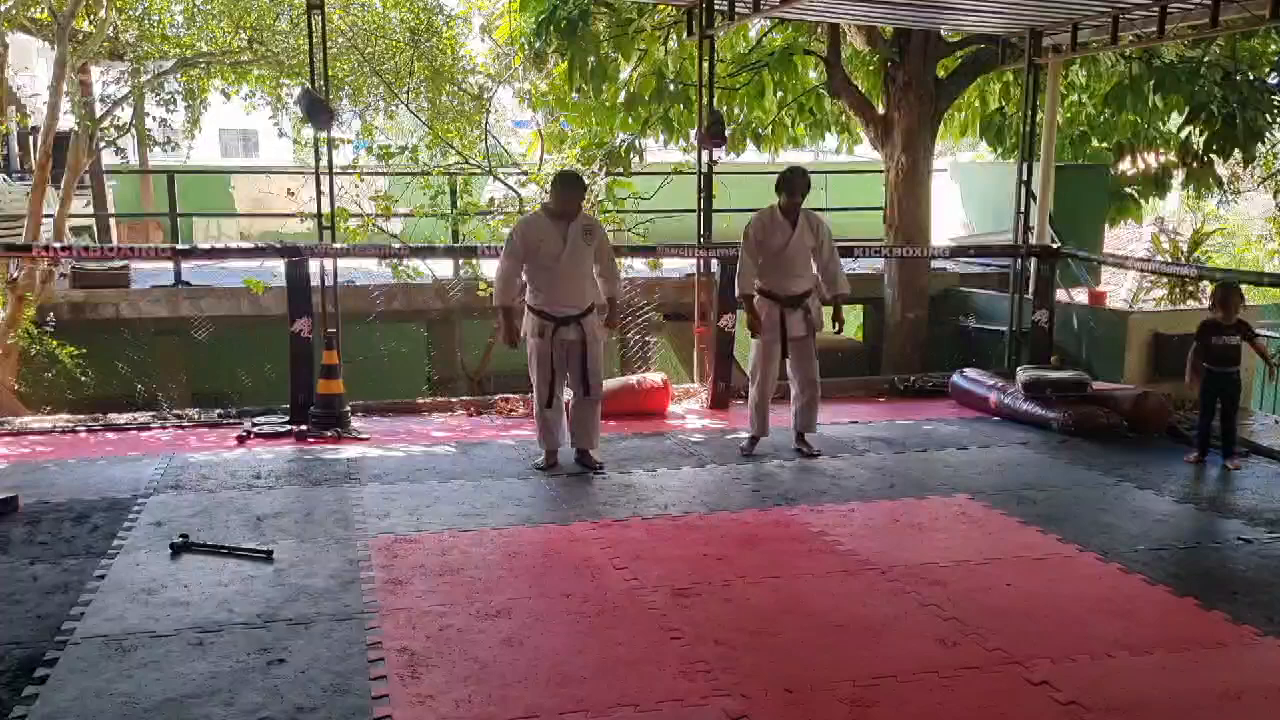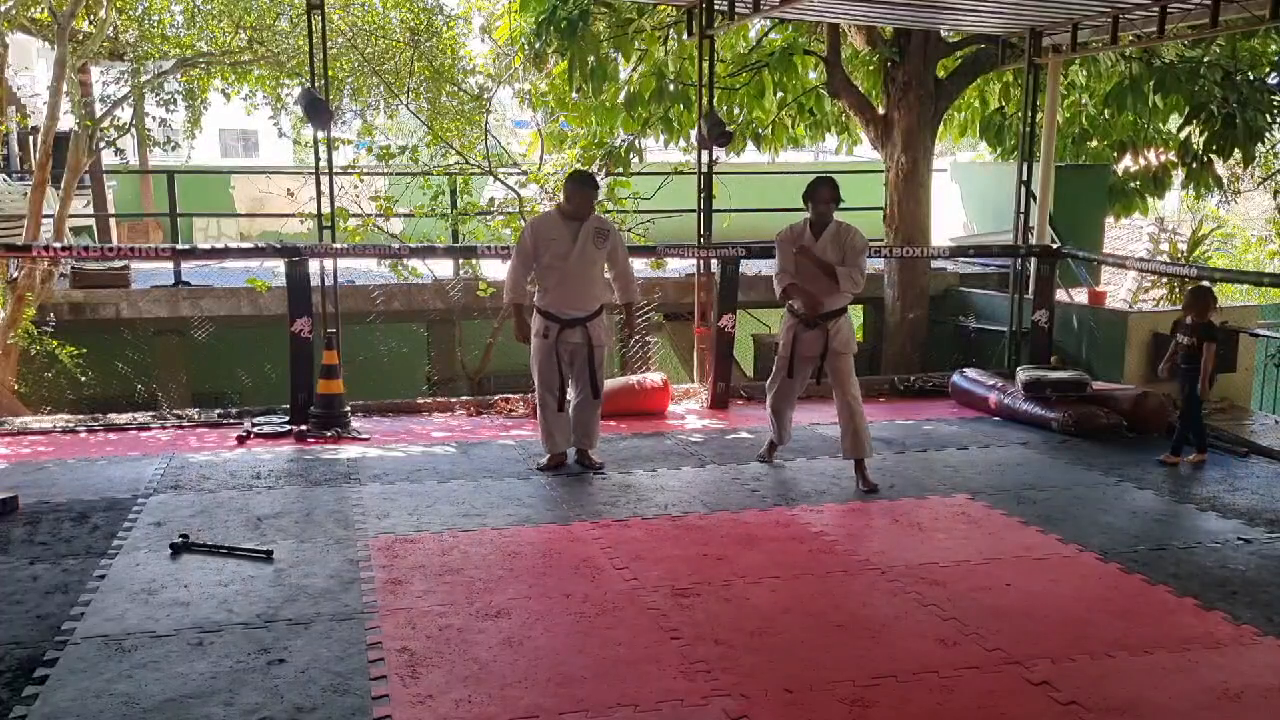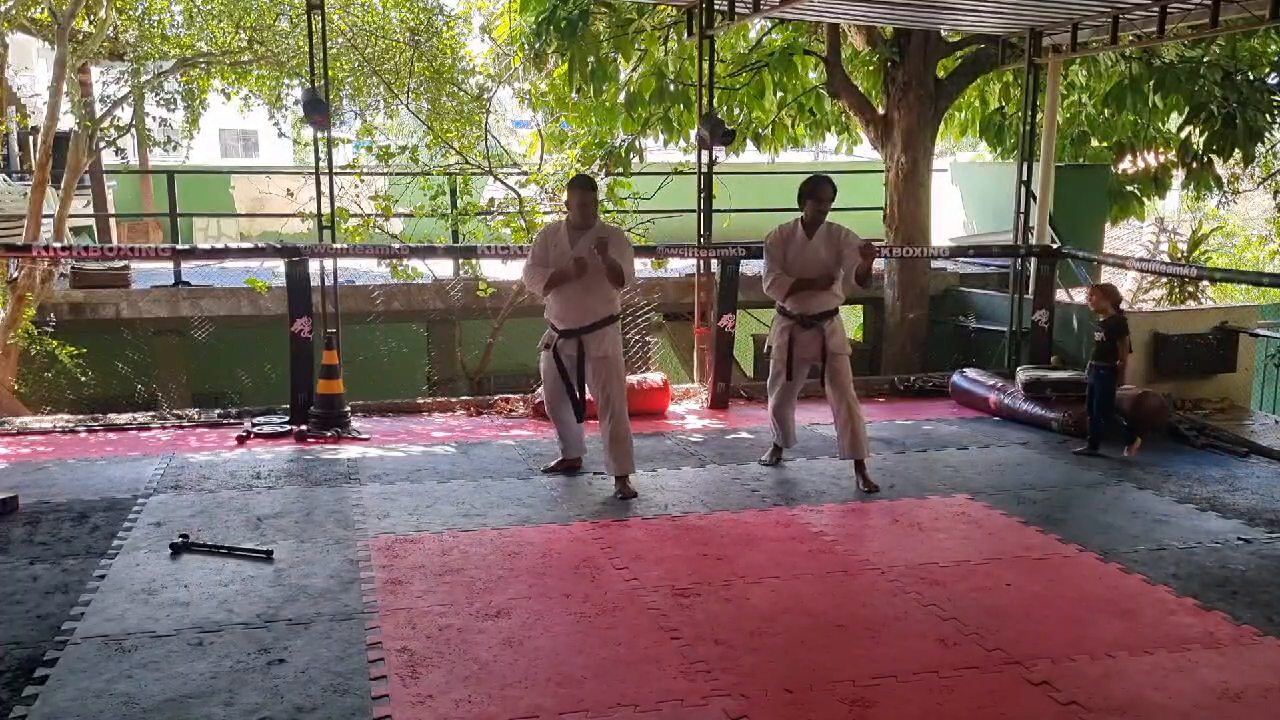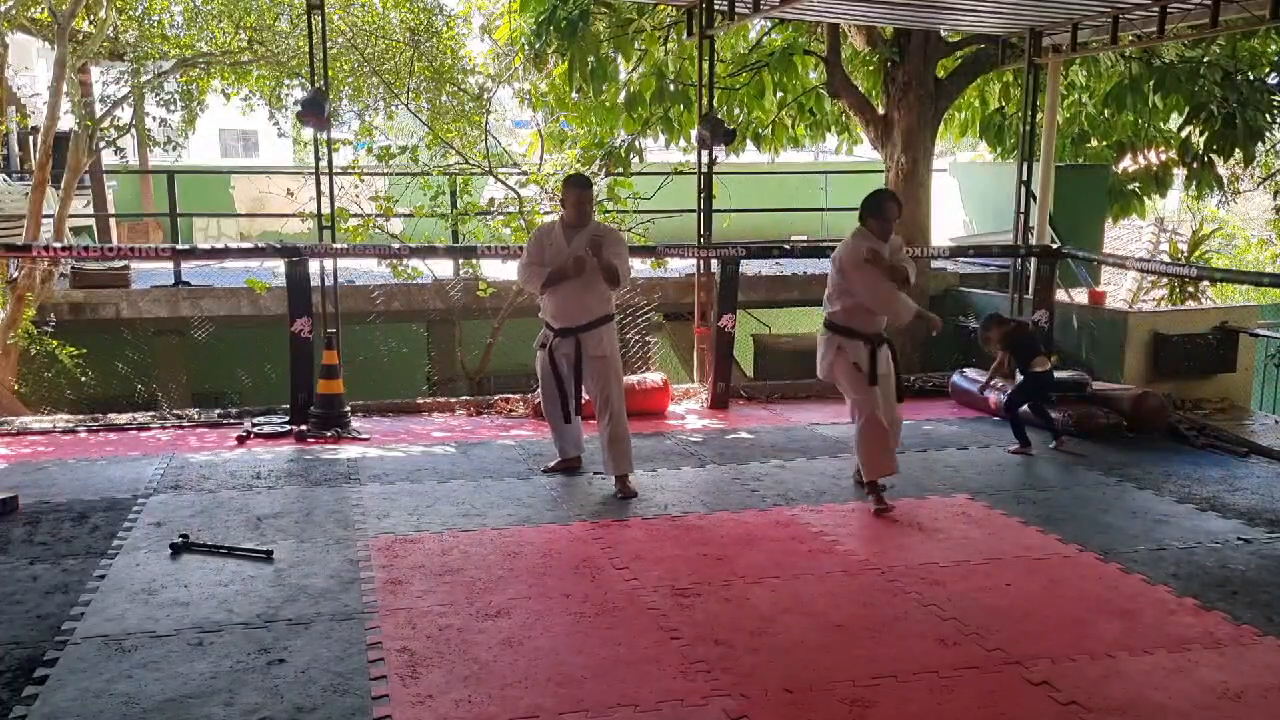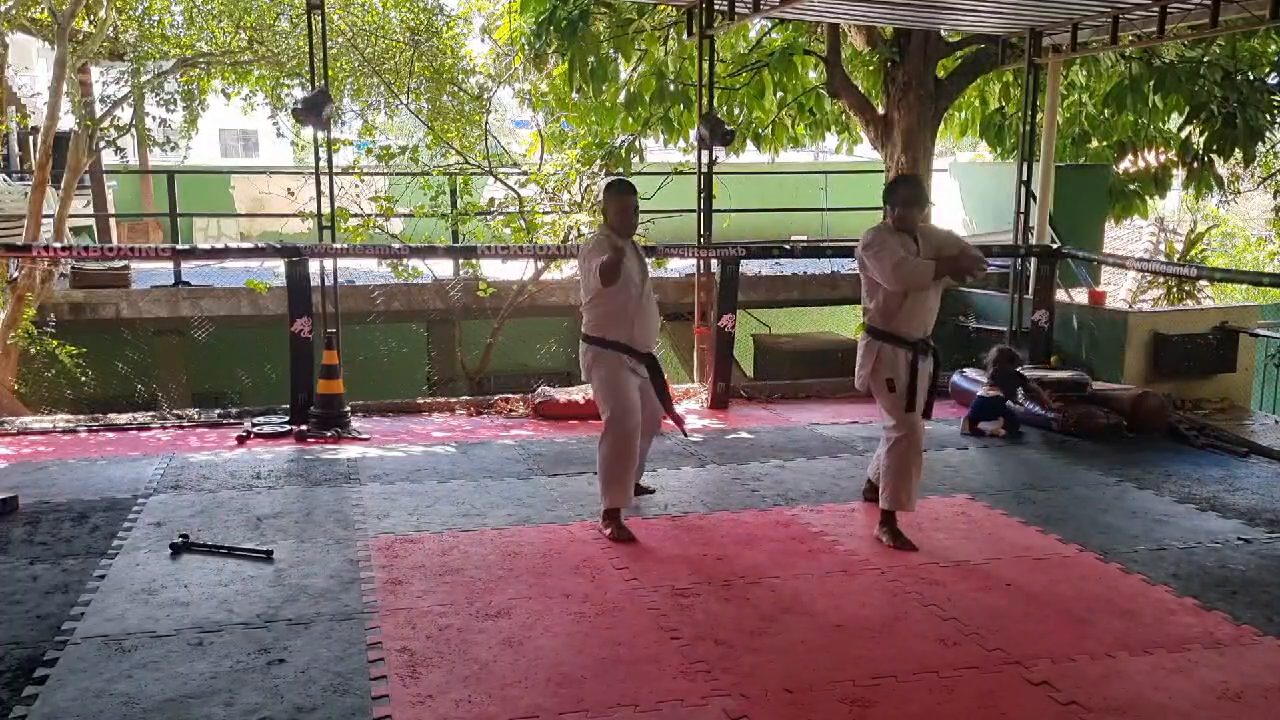
dt=1s
person 1, frame 1
left shoulder: (815, 224)
right shoulder: (760, 223)
left elbow: (829, 266)
right elbow: (746, 269)
left wrist: (837, 307)
right wrist: (750, 311)
left hip: (803, 307)
right hip: (769, 307)
left knee: (808, 377)
right knee: (762, 377)
left ankle: (800, 435)
right ankle: (755, 434)
person 1, frame 2
left shoulder: (850, 236)
right shoulder: (789, 236)
left elbow: (854, 282)
right elbow: (783, 278)
left wrist: (815, 260)
right wrist: (805, 295)
left hip: (835, 326)
right hip: (798, 324)
left knee: (848, 397)
right knee: (779, 392)
left ankle: (860, 469)
right ankle: (776, 440)
person 1, frame 3
left shoulder: (841, 236)
right shoulder: (779, 237)
left elbow: (860, 279)
right elbow: (772, 283)
left wrist: (867, 262)
right wrist: (812, 282)
left hip: (827, 327)
right hip: (790, 327)
left knee: (844, 396)
right knee: (780, 394)
left ankle: (860, 468)
right ankle: (779, 444)
person 1, frame 4
left shoulder: (887, 245)
right shoulder: (854, 251)
left elbow: (906, 282)
right elbow: (884, 297)
left wrist: (888, 265)
right wrist: (930, 319)
left hip: (873, 343)
right hip: (844, 344)
left knee: (889, 416)
right knee: (869, 413)
left ankle: (866, 473)
right ankle: (875, 489)
person 1, frame 5
left shoulder: (931, 236)
right shoulder: (876, 239)
left elbow: (974, 259)
right elbow: (902, 274)
left wrist: (953, 266)
right wrist: (949, 265)
left hip: (917, 351)
right hip: (886, 351)
left knee: (902, 427)
right knee: (906, 432)
left ankle: (873, 485)
right ankle: (887, 522)
person 2, frame 1
left shoulder: (591, 226)
right shoulder: (527, 228)
left elbow: (606, 268)
right elbow: (507, 275)
left wrist: (612, 308)
right wrist: (508, 321)
left hip: (585, 322)
right hip: (544, 323)
left knee: (590, 390)
right knee: (546, 391)
left ankle: (584, 448)
right ankle: (550, 450)
person 2, frame 2
left shoulder: (605, 229)
right shoulder: (537, 227)
left elbow: (622, 272)
right elbow: (518, 273)
left wrist: (629, 314)
right wrist: (520, 318)
left hip: (591, 324)
right hip: (549, 325)
left knee: (590, 392)
right knee: (550, 392)
left ankle: (583, 449)
right ankle: (557, 451)
person 2, frame 3
left shoulder: (613, 236)
right shoulder: (548, 236)
left elbow: (623, 279)
right elbow: (532, 277)
left wrist: (607, 258)
right wrist: (567, 273)
left hip: (600, 335)
right hip: (559, 335)
left knee: (612, 404)
right knee: (557, 401)
left ankle: (622, 475)
right ankle: (572, 456)
person 2, frame 4
left shoulder: (608, 235)
right shoulder: (543, 235)
left elbow: (619, 279)
right elbow: (527, 276)
left wrist: (601, 259)
right wrist: (565, 271)
left hip: (596, 334)
right hip: (555, 335)
left knee: (610, 404)
right knee: (555, 401)
left ankle: (621, 475)
right ankle: (570, 456)
person 2, frame 5
left shoulder: (631, 247)
right shoulder: (597, 247)
right elbow: (605, 277)
right wrist: (615, 258)
left hip: (638, 354)
right hip: (607, 354)
left knee: (649, 421)
right knee: (622, 427)
left ankle: (628, 480)
right ankle: (611, 513)
